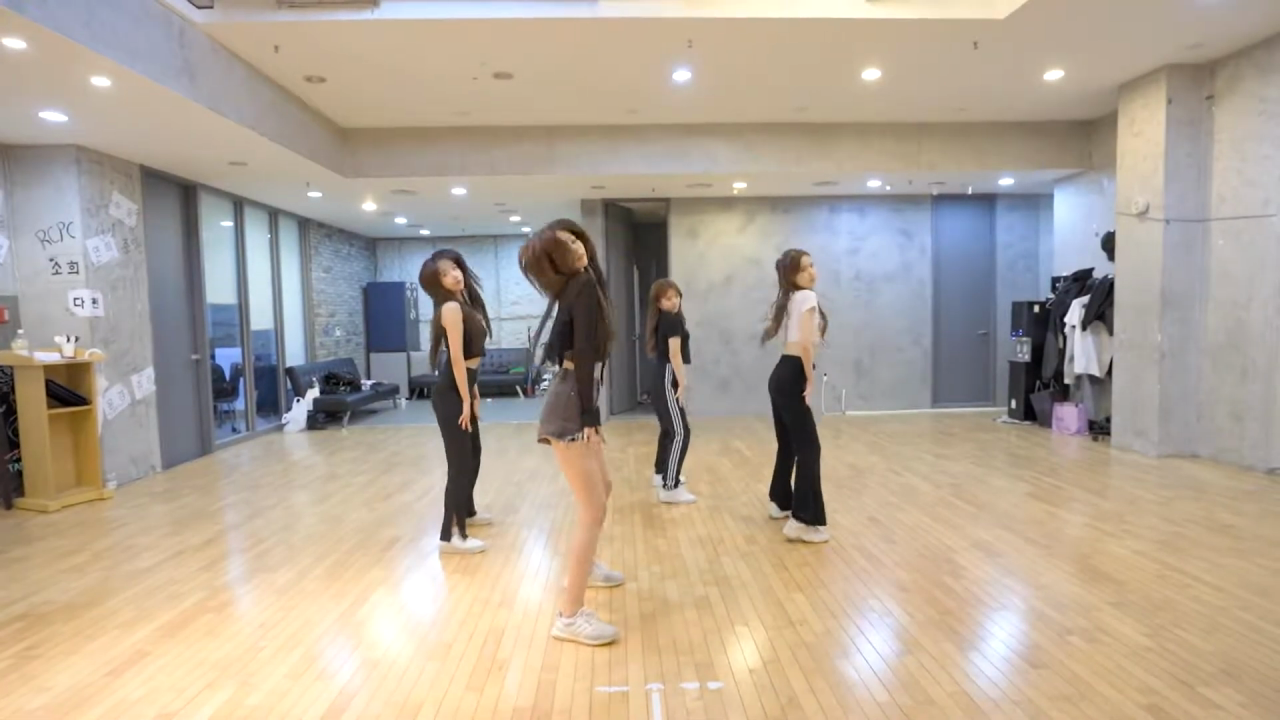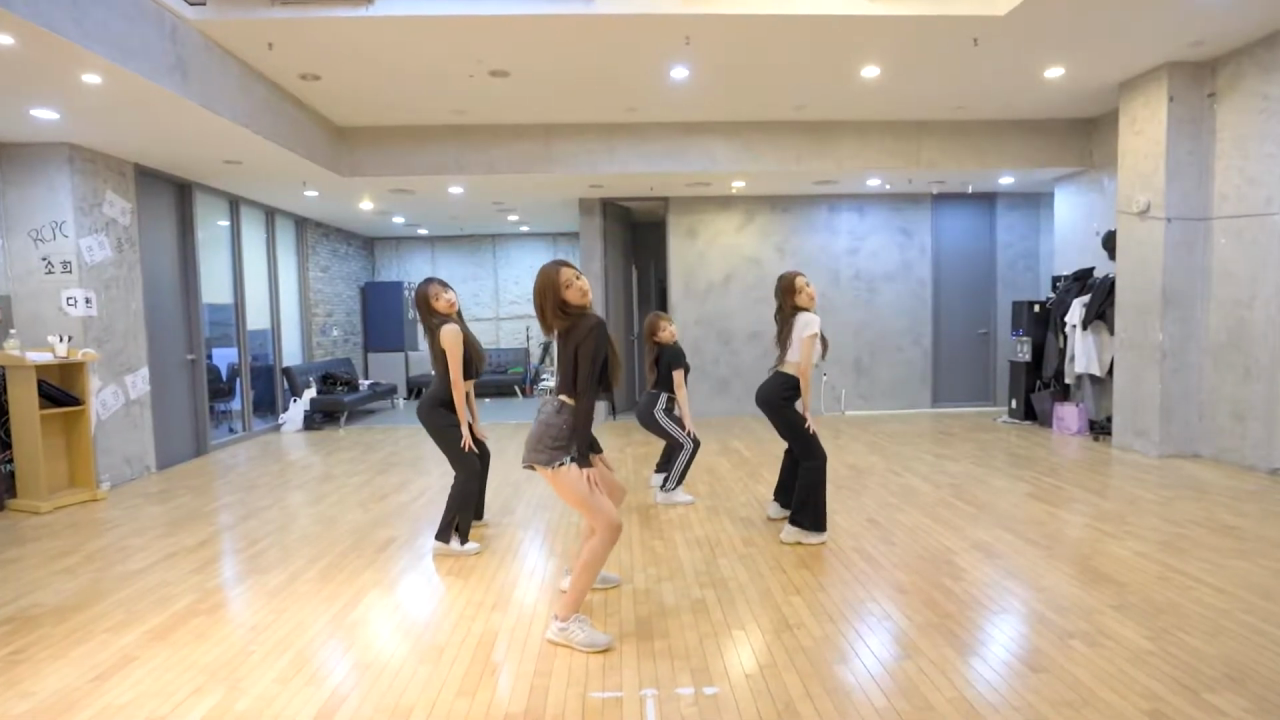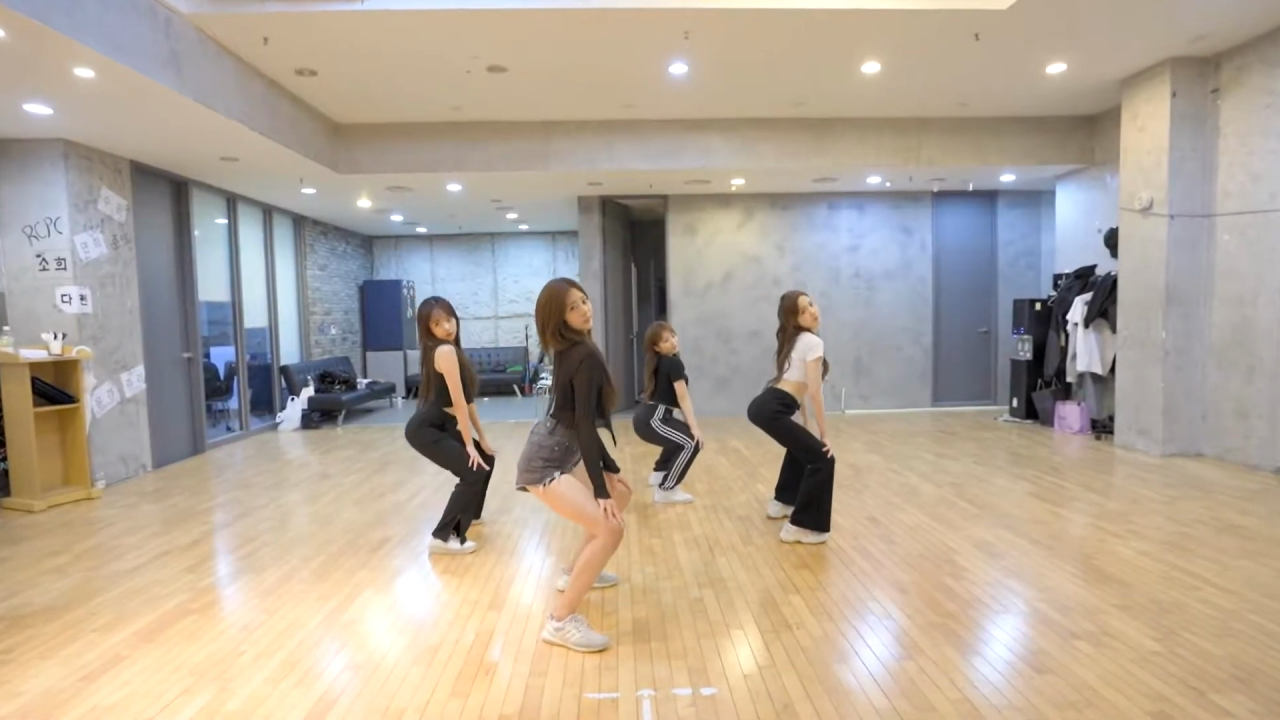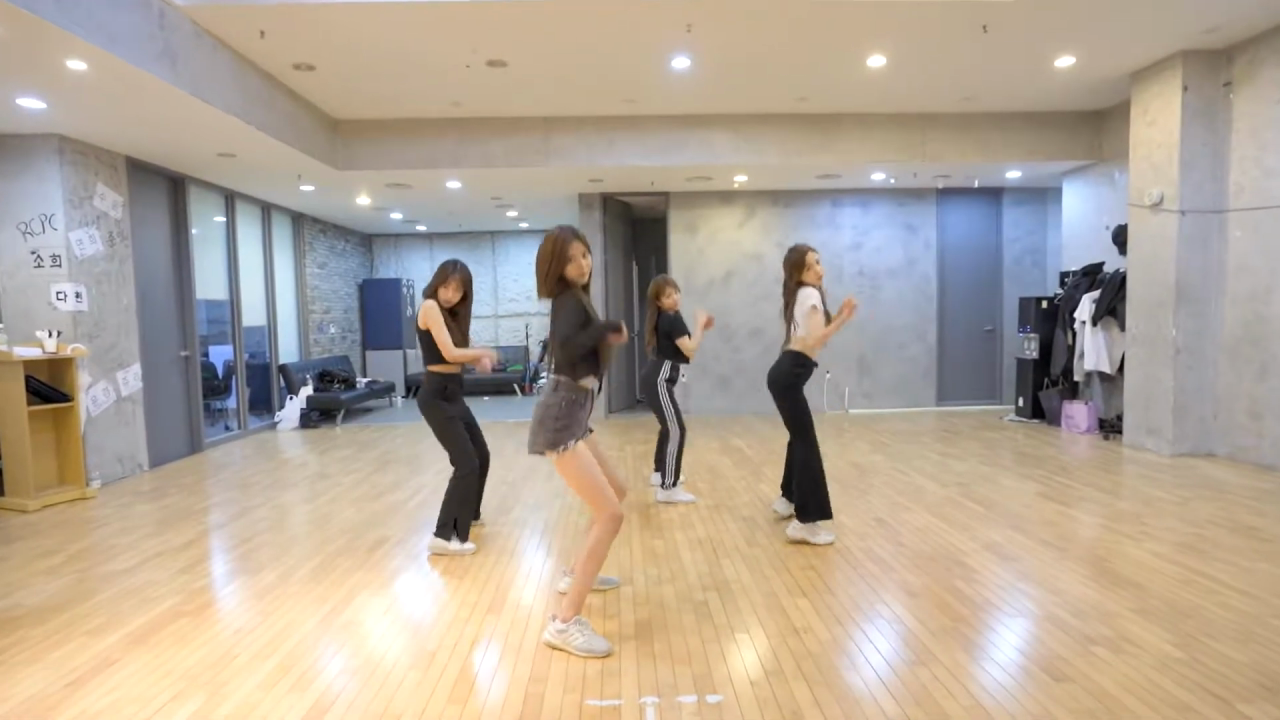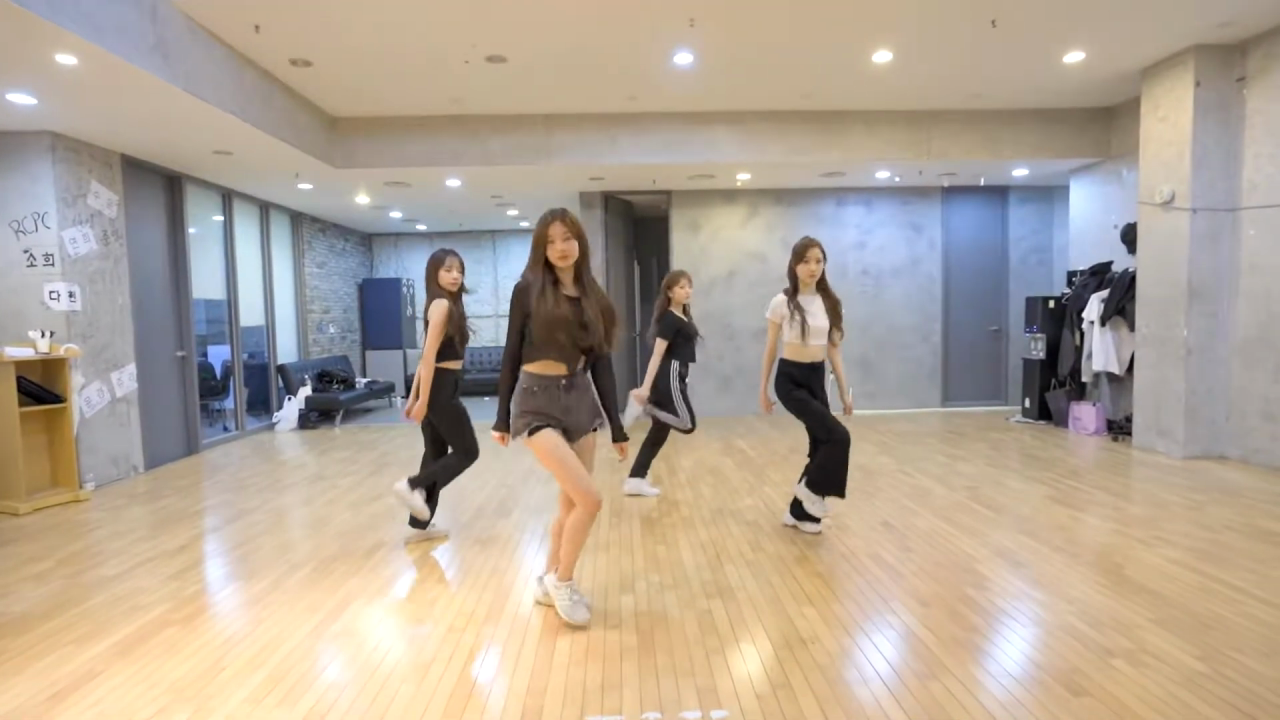
dt=0.5s
person 1, frame 1
left shoulder: (579, 285)
right shoulder: (583, 283)
right elbow: (583, 353)
left wrist: (589, 416)
right wrist: (590, 417)
left hip: (573, 402)
right hip: (569, 408)
left knee: (601, 488)
right knee: (593, 507)
left ankle: (584, 567)
right ankle: (569, 616)
person 1, frame 2
left shoulder: (572, 327)
right shoulder: (592, 326)
right elbow: (585, 393)
left wrist: (591, 447)
right wrist: (584, 457)
left hip: (562, 431)
right hip: (555, 439)
left knee: (614, 493)
right knee: (608, 523)
left ankle: (578, 572)
right ankle: (564, 621)
person 1, frame 3
left shoulder: (571, 350)
right shoulder: (585, 356)
left elbow: (583, 423)
right elbow: (586, 425)
left wrist: (609, 468)
right wrist: (599, 490)
left hip: (558, 453)
right hip: (546, 461)
left knee: (621, 494)
right knee: (611, 525)
left ankle: (575, 572)
right ankle: (561, 620)
person 1, frame 4
left shoulder: (571, 299)
right shoulder: (569, 300)
right elbow: (566, 349)
left wrist: (605, 333)
right wrist: (610, 328)
left hip: (573, 415)
right hip: (560, 418)
left knee: (615, 492)
right knee: (610, 513)
left ankle: (578, 573)
right ankle: (564, 620)
person 1, frame 5
left shoulder: (592, 297)
right shoulder: (527, 292)
left elbow: (602, 363)
right elbow: (511, 356)
left wrist: (618, 426)
right wrist: (501, 419)
left hip: (580, 401)
right hip: (534, 403)
left knee: (573, 504)
right knee: (588, 497)
left ankle: (551, 580)
right ankle: (558, 578)
person 2, frame 1
left shoulder: (465, 304)
right shoulder: (451, 307)
right elbow: (457, 357)
left wrist: (474, 396)
right wrist: (466, 401)
left hip: (462, 387)
right hip: (450, 392)
left knee: (472, 453)
right knee: (461, 460)
left ankle: (466, 512)
right ankle: (451, 536)
person 2, frame 2
left shoulder: (457, 325)
right shoulder: (450, 329)
left elbow: (468, 379)
right elbow: (456, 381)
left wrist: (474, 420)
right wrist: (464, 424)
left hip: (447, 405)
right hip: (437, 409)
left knee: (481, 455)
right knee: (468, 468)
left ankle: (471, 514)
right ankle: (447, 538)
person 2, frame 3
left shoulder: (452, 350)
right shoulder: (445, 350)
left elbow: (467, 400)
right elbow: (458, 402)
left wrist: (481, 438)
right wrist: (469, 445)
left hip: (440, 425)
right hip: (424, 430)
left knee: (486, 459)
right knee: (473, 472)
left ankle: (468, 514)
right ankle: (443, 537)
person 2, frame 4
left shoulder: (455, 314)
right shoulder: (430, 307)
left elbow: (462, 355)
right elbow: (450, 353)
left wrist: (479, 358)
right wrist: (483, 352)
left hip: (454, 395)
right hip: (437, 396)
left knee: (481, 457)
right knee: (467, 464)
left ankle: (468, 514)
right ankle: (444, 536)
person 2, frame 5
left shoulder: (444, 304)
right shoulder: (442, 305)
left elbow: (428, 356)
right elbow: (430, 355)
left wrist: (413, 396)
right wrist: (422, 400)
left hip: (439, 385)
right hip: (441, 387)
left knee: (438, 455)
right knee: (467, 451)
left ankle: (421, 523)
right ankle: (413, 488)
person 3, frame 1
left shoulder: (789, 299)
right shoulder: (807, 297)
right elbow: (805, 344)
left wrist: (804, 379)
right wrist: (810, 380)
left hip: (781, 376)
right hip: (791, 377)
left knee: (789, 443)
right knee: (808, 447)
left ankle: (780, 502)
right ankle: (803, 522)
person 3, frame 2
left shoulder: (791, 320)
right shoulder: (810, 320)
right elbow: (804, 369)
left wrist: (801, 405)
right wrist: (806, 409)
left hip: (771, 391)
right hip: (780, 395)
left knee: (799, 446)
right knee: (813, 456)
left ankle: (782, 503)
right ankle: (801, 526)
person 3, frame 3
left shoulder: (794, 340)
right shoulder: (812, 342)
right elbow: (815, 391)
left wrist: (805, 423)
right wrist: (822, 434)
left hip: (762, 406)
right hip: (772, 410)
left knee: (801, 445)
right knee: (822, 458)
left ankle: (783, 501)
right ankle: (802, 526)
person 3, frame 4
left shoulder: (805, 295)
right shoulder: (809, 294)
left elbow: (814, 338)
right elbow: (813, 342)
left wrist: (840, 317)
right wrist: (842, 320)
left hip: (786, 374)
right hip: (789, 377)
left knee: (801, 437)
right knee: (806, 444)
left ankle: (789, 499)
right ankle: (806, 521)
person 3, frame 5
left shoulder: (829, 303)
right shoulder: (783, 302)
left elbow: (833, 350)
right elbow: (770, 349)
left wrist: (844, 391)
right wrist: (765, 391)
left hip: (816, 378)
right hip: (790, 378)
left knee: (823, 445)
right knee: (836, 435)
left ankle: (801, 511)
right ankle: (813, 489)
person 4, frame 1
left shoulder: (663, 320)
right shoulder: (673, 320)
right elbow: (675, 355)
left wrist: (678, 382)
right wrist: (682, 384)
left hip: (661, 379)
right hip: (666, 381)
left knee: (670, 428)
right knee: (680, 432)
left ankle: (661, 473)
right ankle: (669, 488)
person 4, frame 2
left shoulder: (661, 352)
right shoulder: (675, 352)
right elbow: (679, 387)
left wrist: (681, 413)
right wrist: (687, 417)
left hip: (649, 407)
right hip: (655, 410)
left knee: (679, 435)
right knee: (690, 443)
left ankle: (660, 474)
right ankle: (668, 491)
person 4, frame 3
left shoulder: (662, 363)
right shoulder: (673, 364)
left elbow: (678, 397)
right elbow: (683, 397)
left wrist: (690, 424)
right wrist: (694, 427)
left hip: (647, 417)
right hip: (651, 420)
left knee: (683, 434)
right knee: (692, 442)
left ankle: (659, 473)
right ankle: (666, 490)
person 4, frame 4
left shoulder: (671, 317)
right shoulder: (671, 320)
left elbow: (684, 347)
right elbow: (690, 350)
left wrist: (700, 327)
right wrist: (699, 326)
left hip: (657, 379)
right hip: (659, 381)
left knee: (670, 426)
right knee: (676, 430)
left ankle: (661, 473)
right ankle: (667, 488)
person 4, frame 5
left shoulder: (683, 317)
right shoulder: (668, 319)
right elbow: (657, 354)
right wrist: (645, 387)
left hip: (672, 376)
right hip: (668, 376)
left knee: (660, 429)
right knee: (687, 424)
left ankle: (636, 480)
right ankle: (640, 406)
